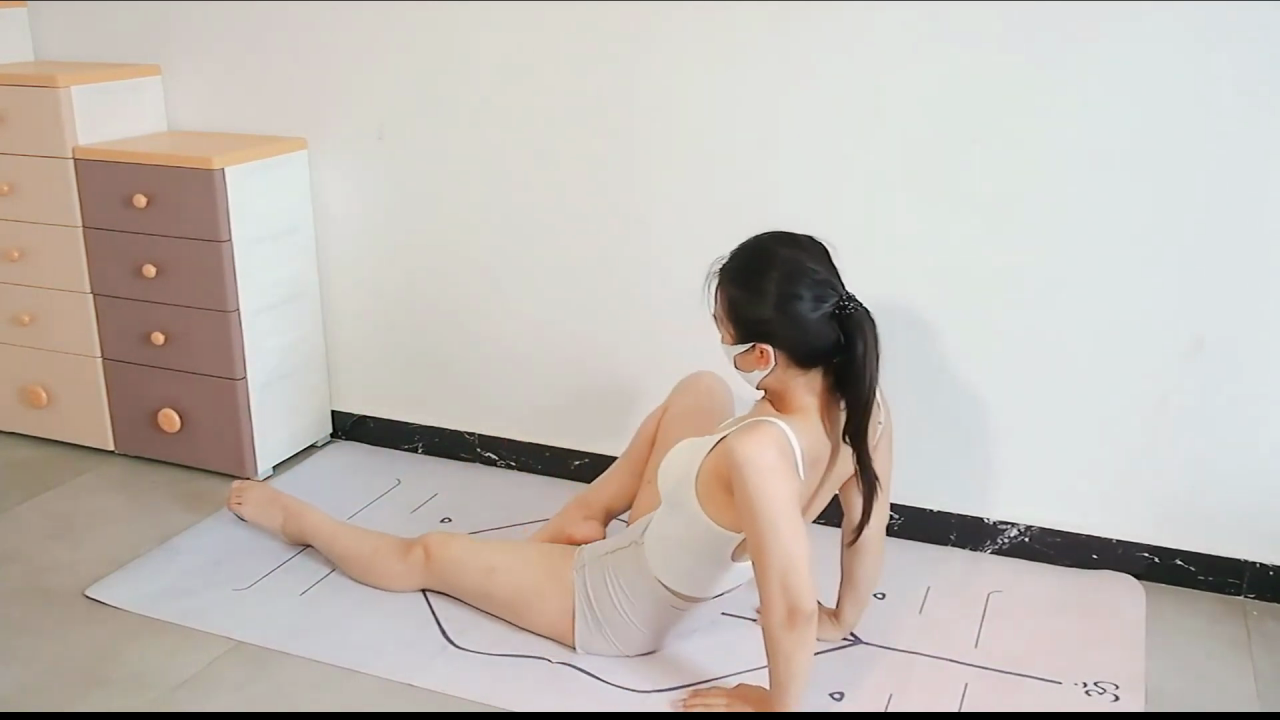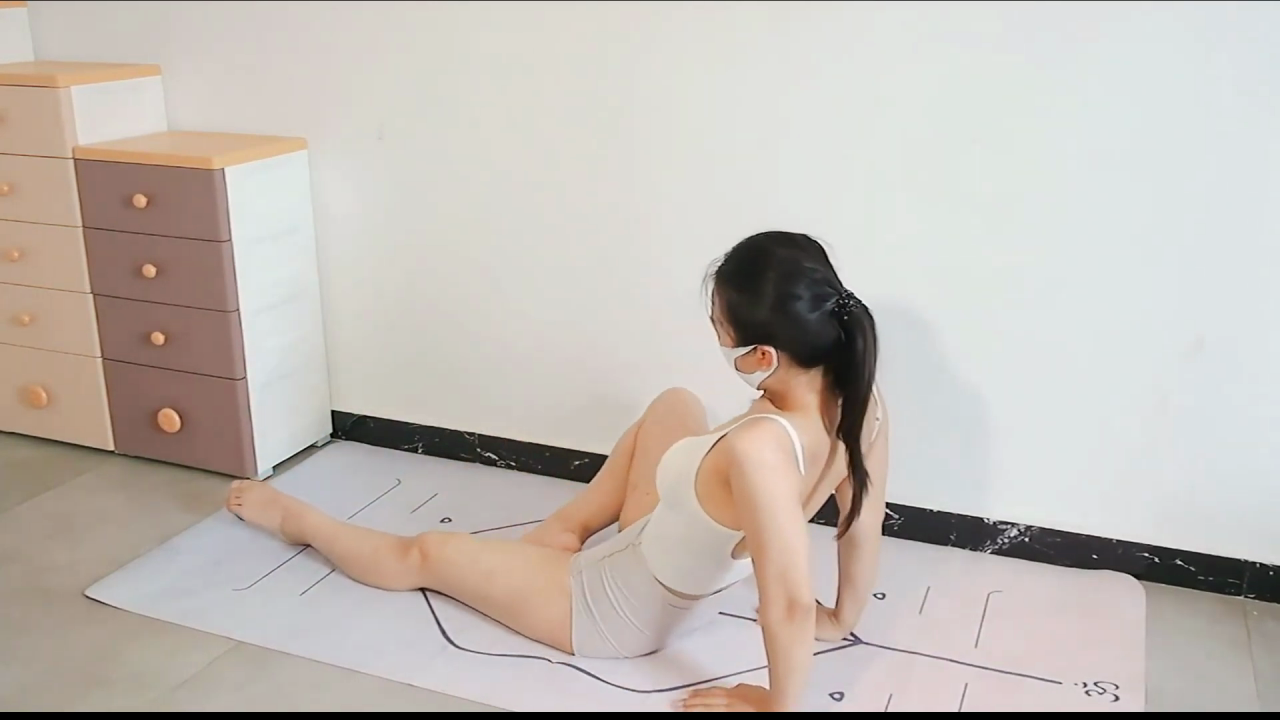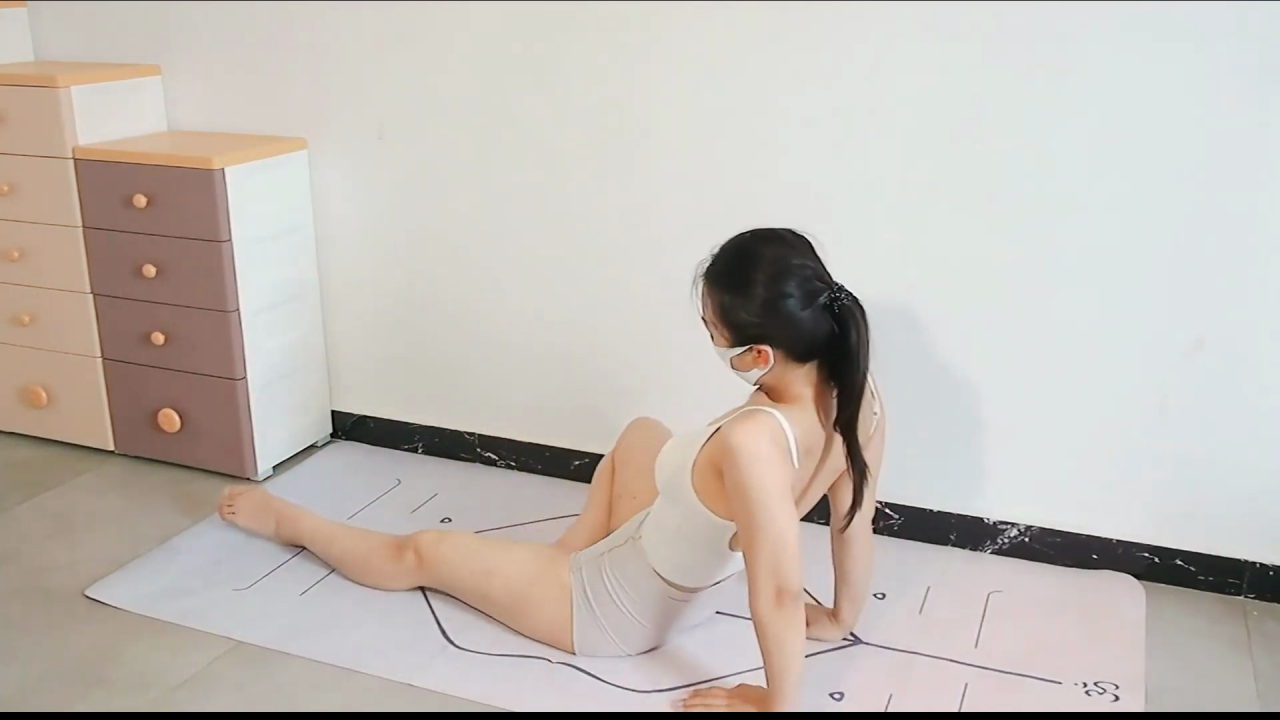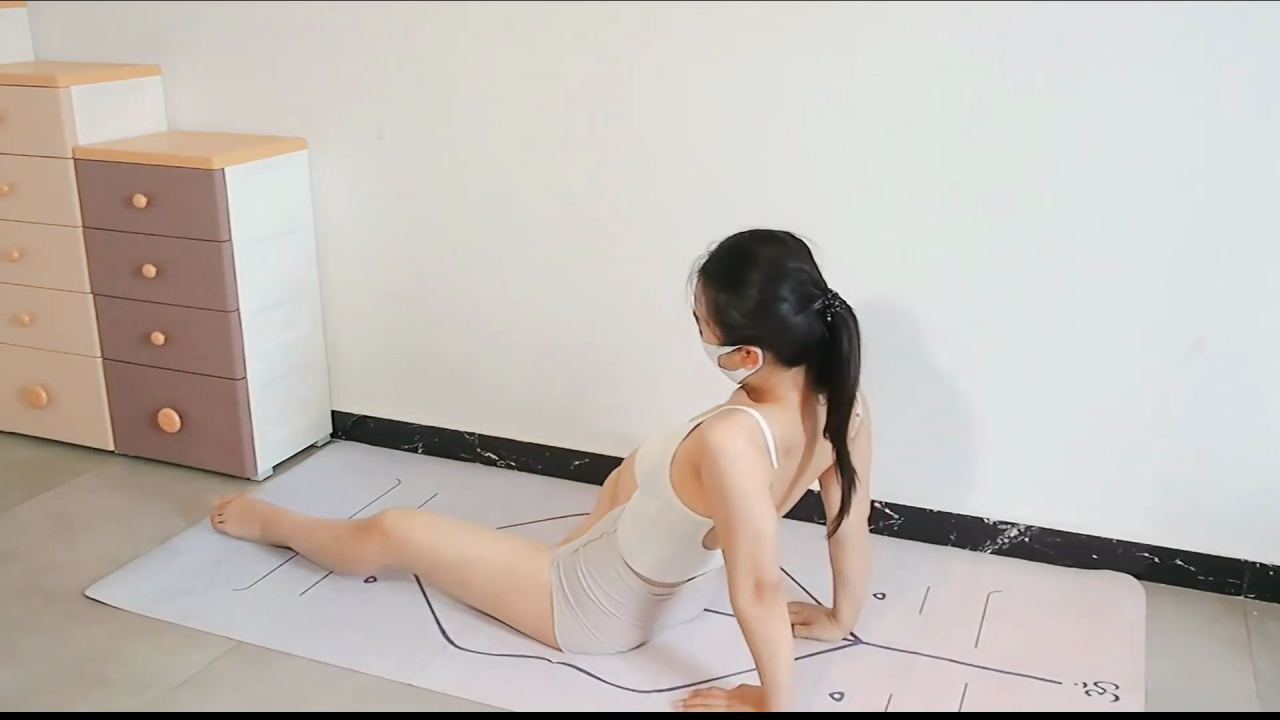
dt=0.4s
person 1, frame 1
left shoulder: (758, 451)
right shoulder: (863, 406)
left elbow: (792, 608)
right elbow: (868, 525)
left wrist: (779, 705)
right wrist: (842, 619)
left hip: (618, 607)
right hip: (670, 560)
left knee: (428, 556)
right knee: (700, 392)
left ankle: (295, 519)
right ankle: (584, 514)
person 1, frame 2
left shoulder: (757, 449)
right shoulder: (860, 404)
left elbow: (789, 603)
right elbow: (864, 525)
left wrist: (778, 705)
right wrist: (842, 618)
left hip: (617, 612)
right hip: (680, 584)
left knee: (426, 555)
right knee: (674, 406)
left ankle: (296, 518)
right ankle: (567, 528)
person 1, frame 3
left shoulder: (751, 441)
right shoulder: (858, 398)
left elbow: (779, 594)
right elbow: (855, 519)
left wrist: (778, 703)
right wrist: (841, 616)
left hip: (616, 612)
right hip: (677, 585)
left knee: (422, 553)
right knee: (642, 435)
left ankle: (288, 521)
right ankle: (576, 549)
person 1, frame 4
left shoulder: (728, 440)
right shoulder: (841, 401)
left elbow: (760, 587)
right elbow: (851, 518)
left wrist: (775, 702)
right wrist: (841, 616)
left hip: (597, 610)
right hip: (677, 590)
left knee: (395, 530)
right knee: (642, 465)
left ankle: (271, 521)
